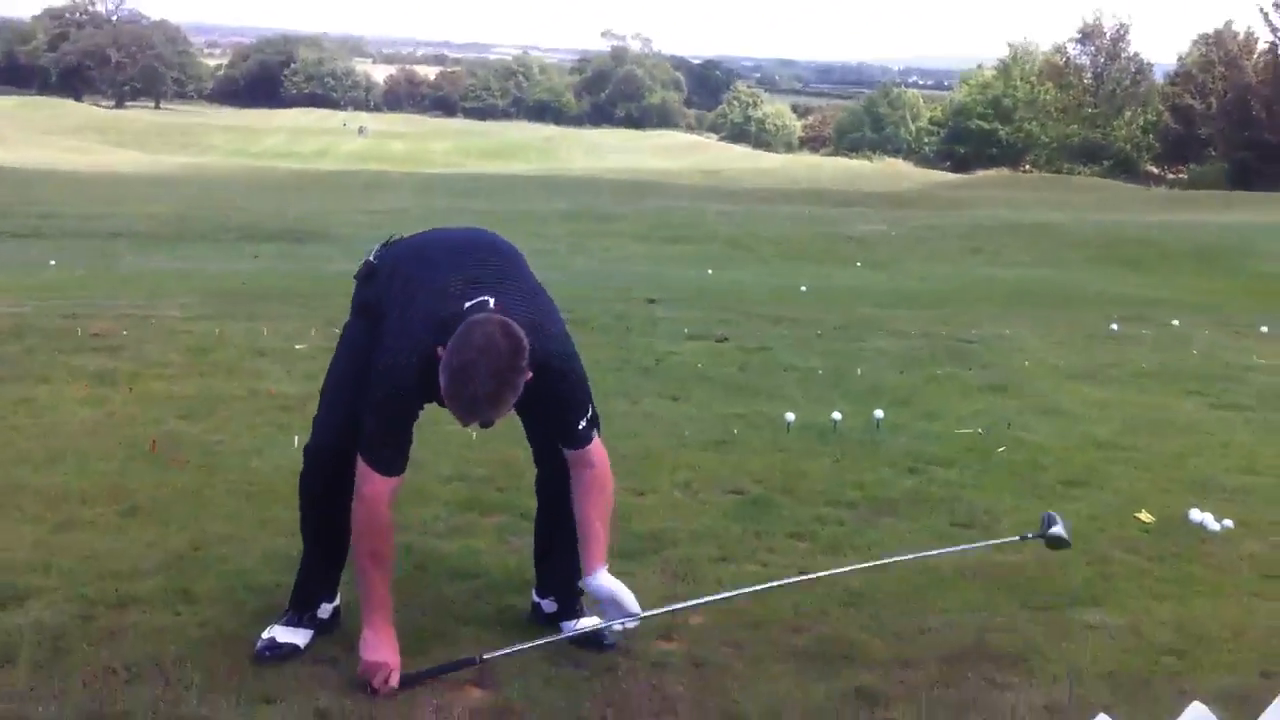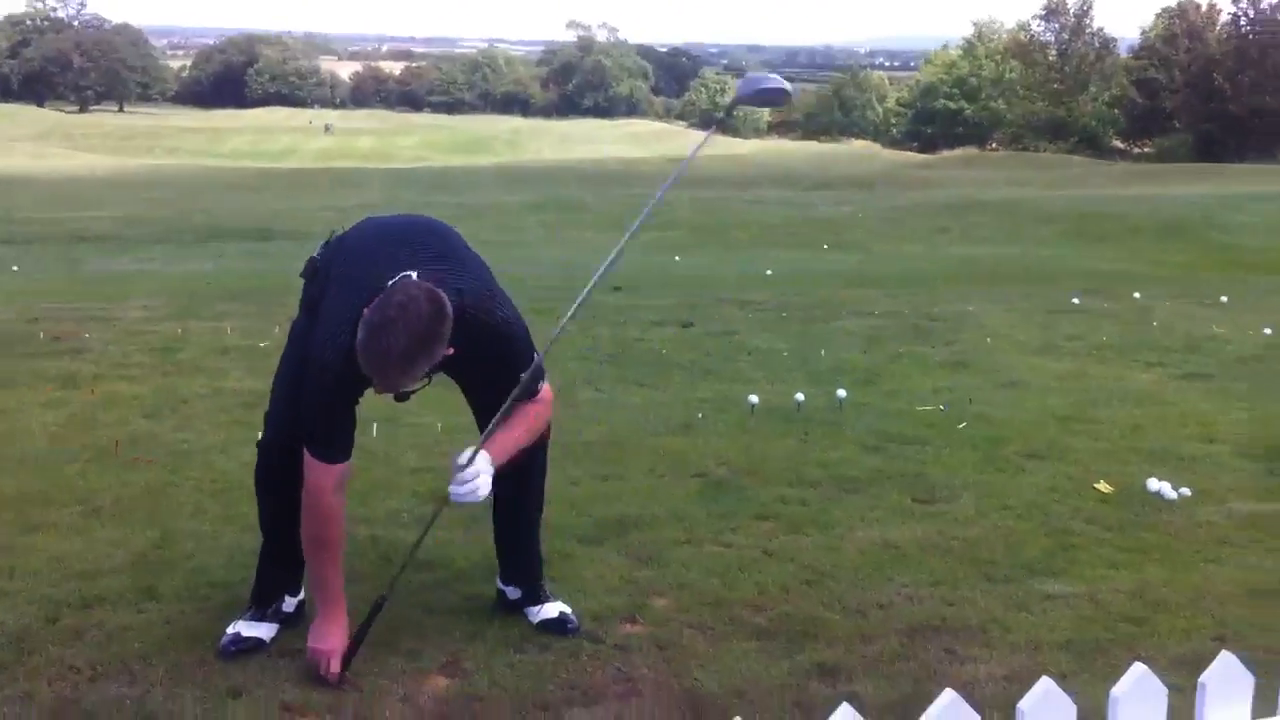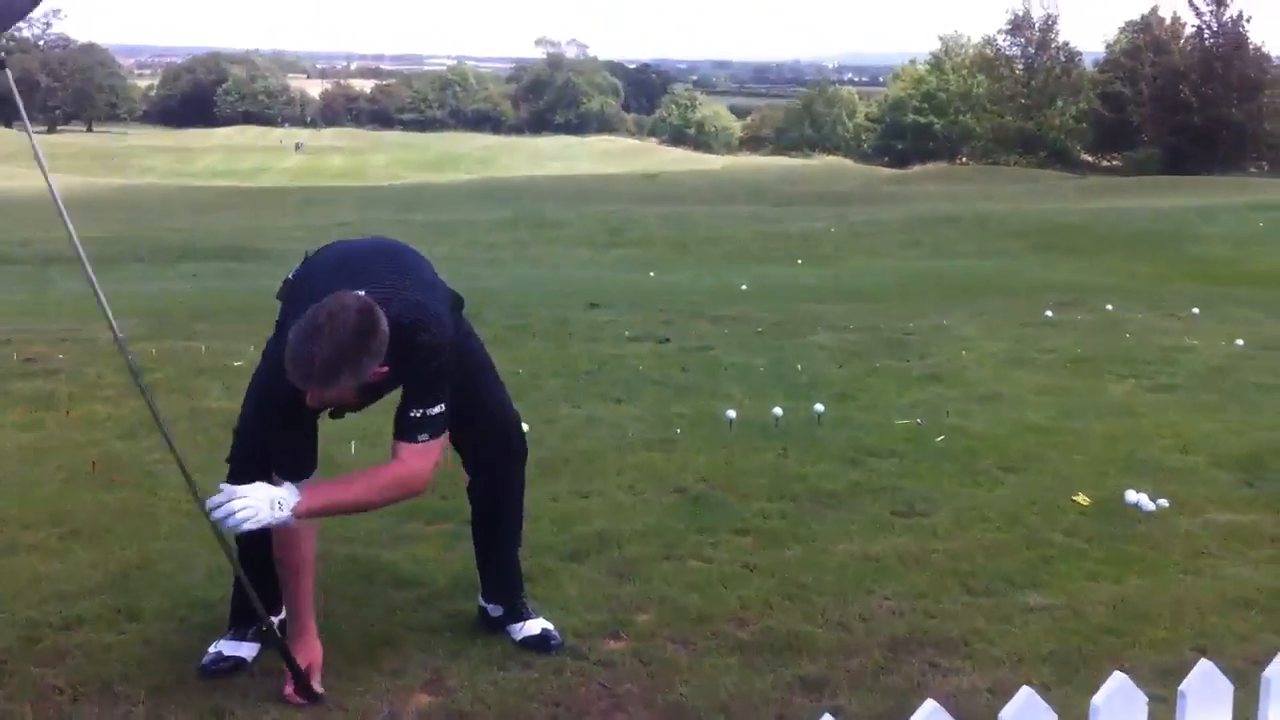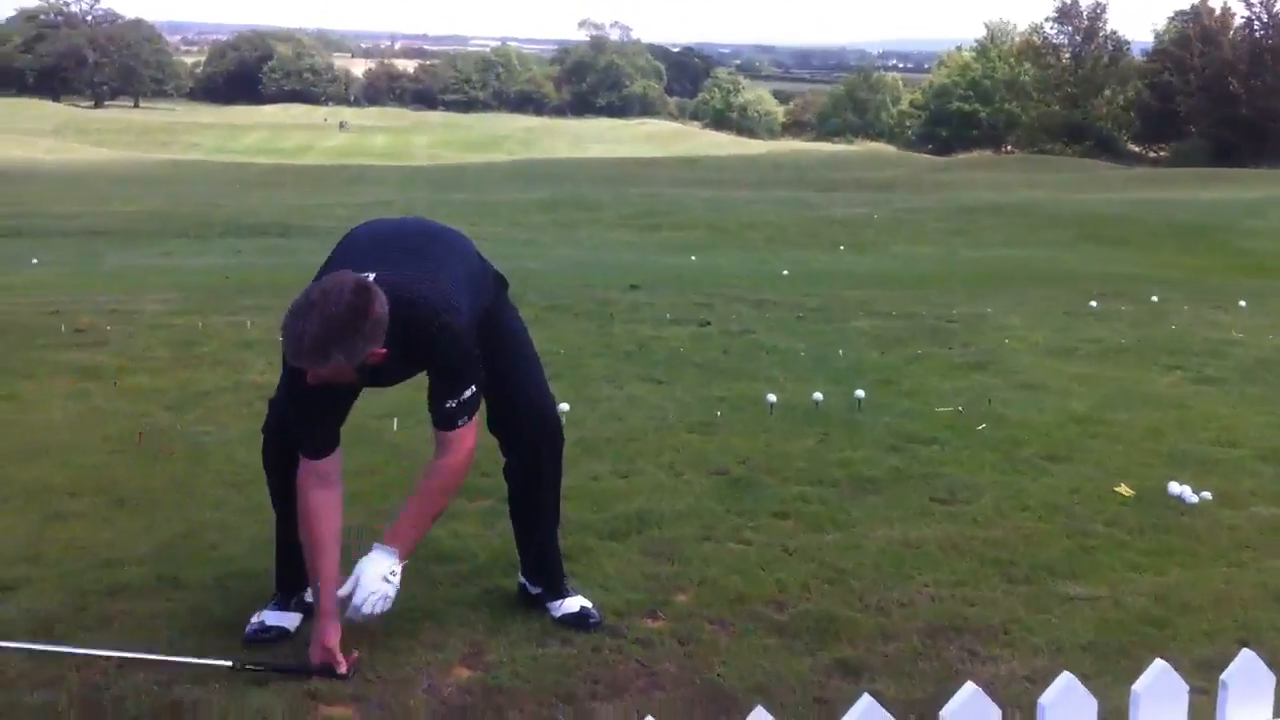
dt=0.3s
person 1, frame 1
left shoulder: (551, 358)
right shoulder: (407, 359)
left elbow: (588, 456)
right elbow: (374, 494)
left wrist: (597, 571)
right wrist: (377, 627)
right hip: (391, 288)
left knee: (562, 451)
right knee: (331, 449)
left ankle: (558, 597)
right ankle: (314, 603)
person 1, frame 2
left shoulder: (487, 319)
right shoulder: (336, 346)
left elbow: (538, 400)
right elbow: (324, 485)
left wrist: (490, 459)
right wrist: (330, 614)
left hip: (445, 276)
right hip: (339, 284)
left knee: (524, 428)
right knee: (284, 442)
left ankle: (521, 585)
right ankle: (278, 597)
person 1, frame 3
left shoulder: (426, 335)
right shoulder: (296, 363)
left elbow: (415, 469)
right elbow: (287, 490)
left wrist: (290, 502)
right wrist: (303, 634)
left hip: (411, 316)
right hip: (317, 308)
left knee: (501, 441)
right knee: (252, 460)
left ankle: (503, 602)
right ankle: (256, 617)
person 1, frame 4
left shoulder: (443, 325)
right shoulder: (312, 341)
left elbow: (456, 451)
right elbow: (318, 479)
left wrist: (388, 554)
right wrist: (327, 612)
left hip: (466, 290)
left knee: (536, 427)
right knee: (284, 437)
left ankle: (543, 580)
right ankle: (296, 588)
